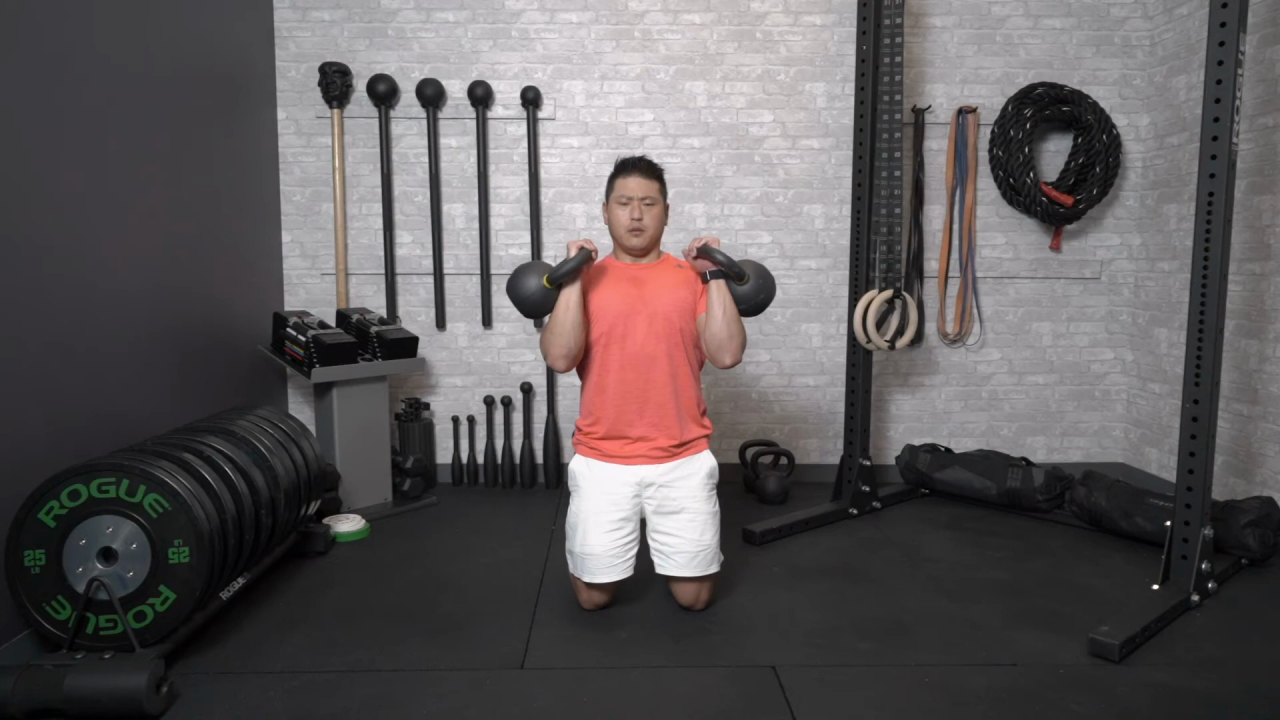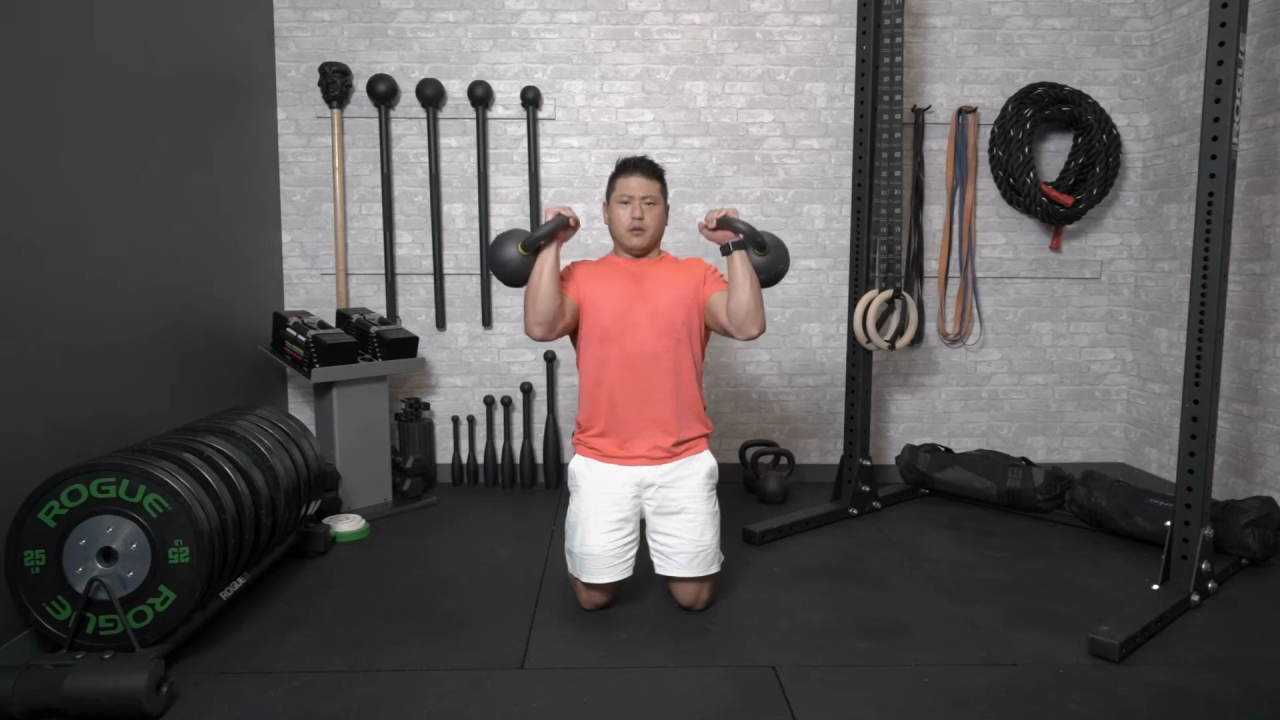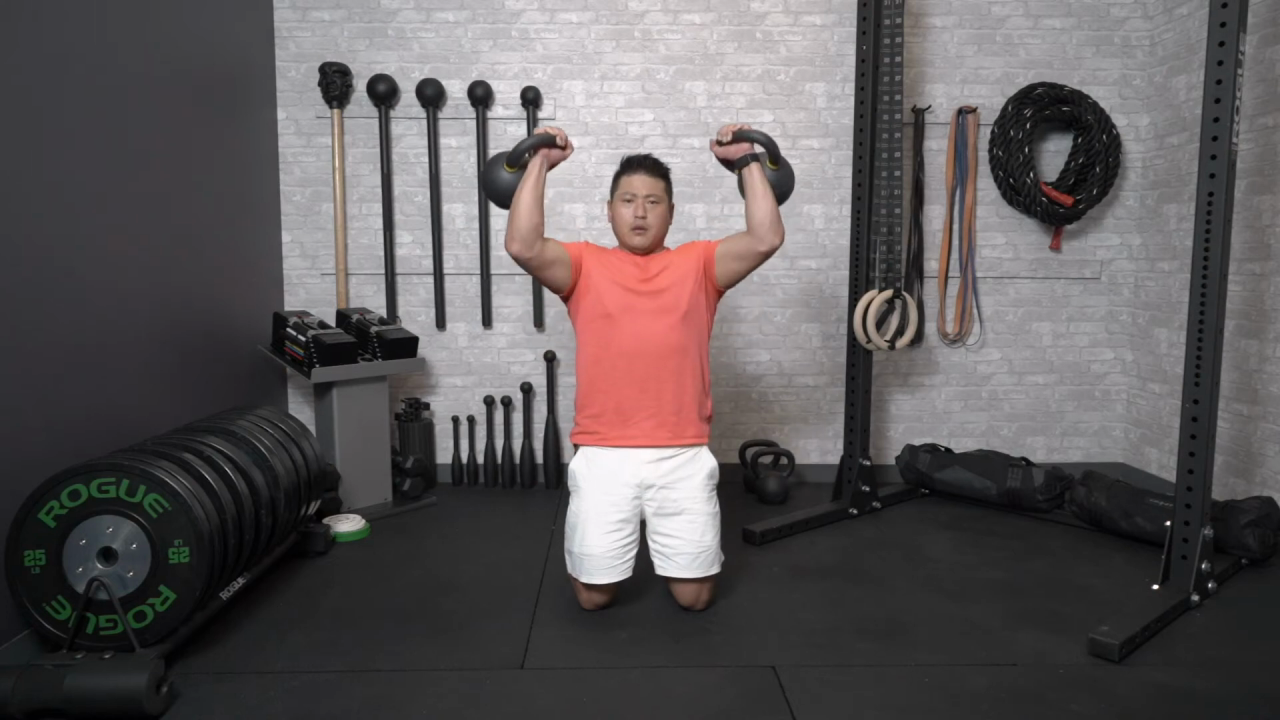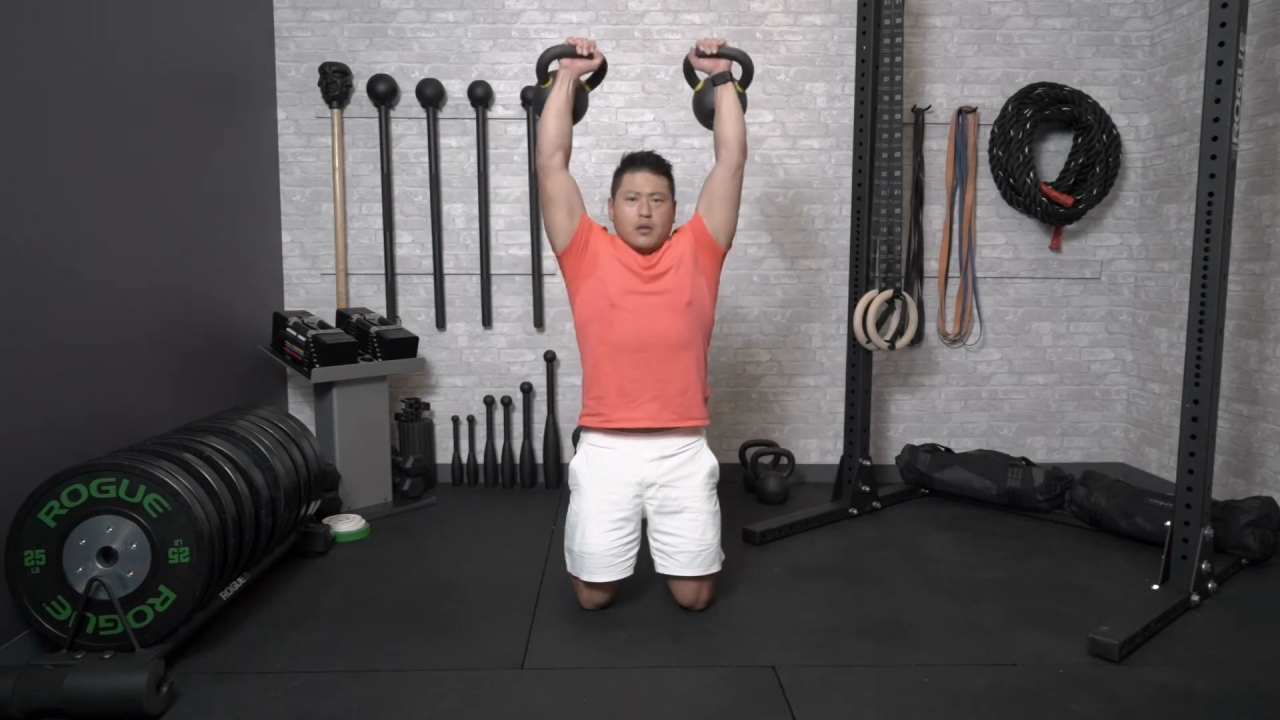
dt=1s
person 1, frame 1
left shoulder: (693, 277)
right shoulder: (583, 279)
left elbow: (727, 354)
right elbow: (559, 358)
left wrist: (714, 274)
right wrist: (573, 277)
left hip: (682, 460)
right hip: (601, 461)
left knee: (694, 595)
right knee: (594, 595)
left ankle: (670, 546)
person 1, frame 2
left shoulder: (695, 274)
right shoulder: (582, 276)
left elbow: (748, 324)
right elbow: (540, 326)
left wrist: (734, 245)
right wrist: (551, 244)
left hip: (682, 461)
right hip: (602, 462)
left knee: (694, 595)
right knee: (594, 593)
left ankle: (661, 543)
right ankle: (610, 546)
person 1, frame 3
left shoulder: (697, 264)
right shoulder: (585, 266)
left elbow: (766, 239)
right elbow: (522, 245)
left wrist: (747, 161)
right wrist: (540, 162)
left hip: (682, 455)
right hip: (604, 455)
left knee: (694, 594)
right knee: (594, 593)
left ankle: (668, 549)
right ankle: (598, 550)
person 1, frame 4
left shoulder: (697, 253)
right shoulder: (588, 254)
left elbow: (730, 159)
right elbow: (552, 161)
left wrist: (720, 77)
right wrist: (568, 76)
left hip: (682, 449)
right hip: (606, 449)
left knee: (695, 593)
right knee: (594, 593)
left ankle: (673, 543)
right ankle: (611, 542)
